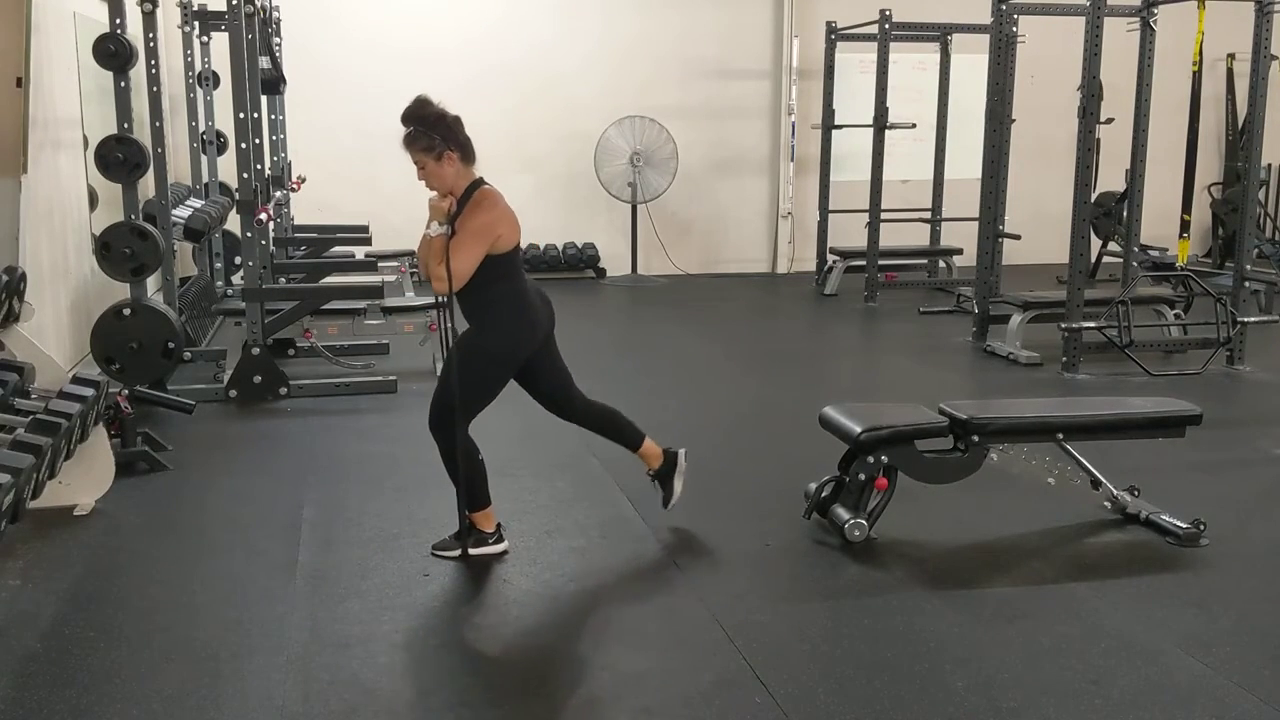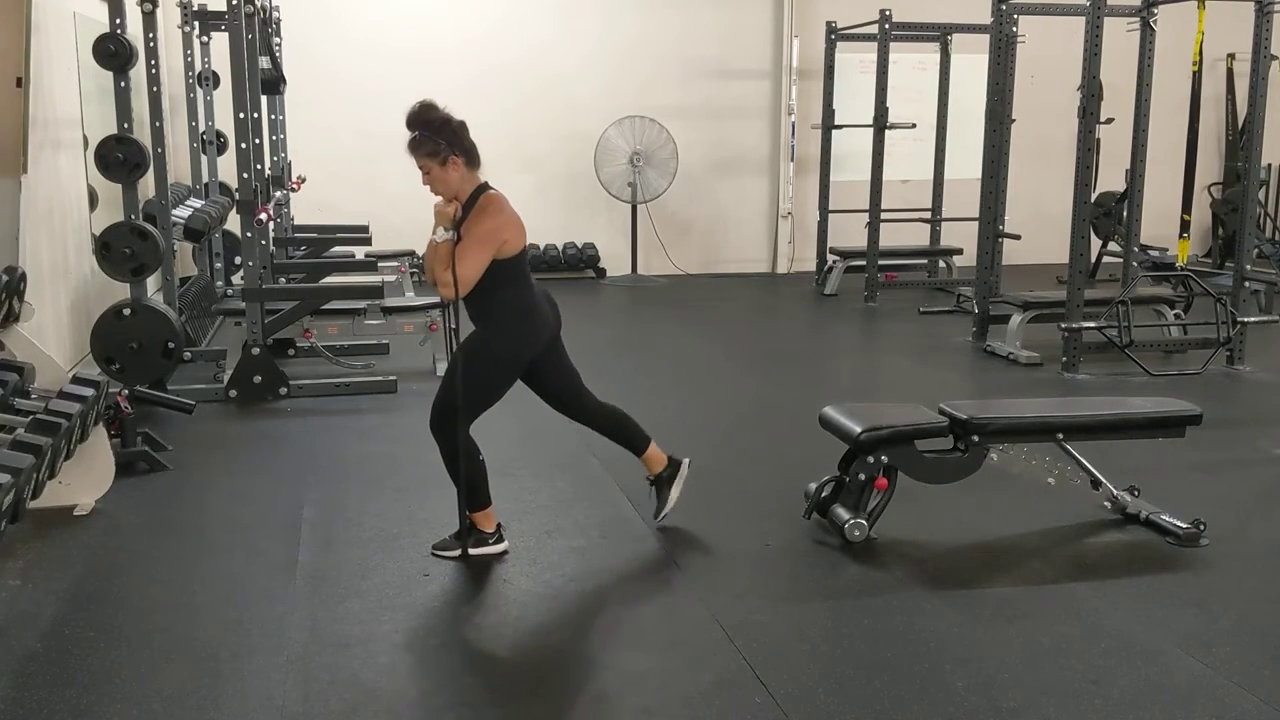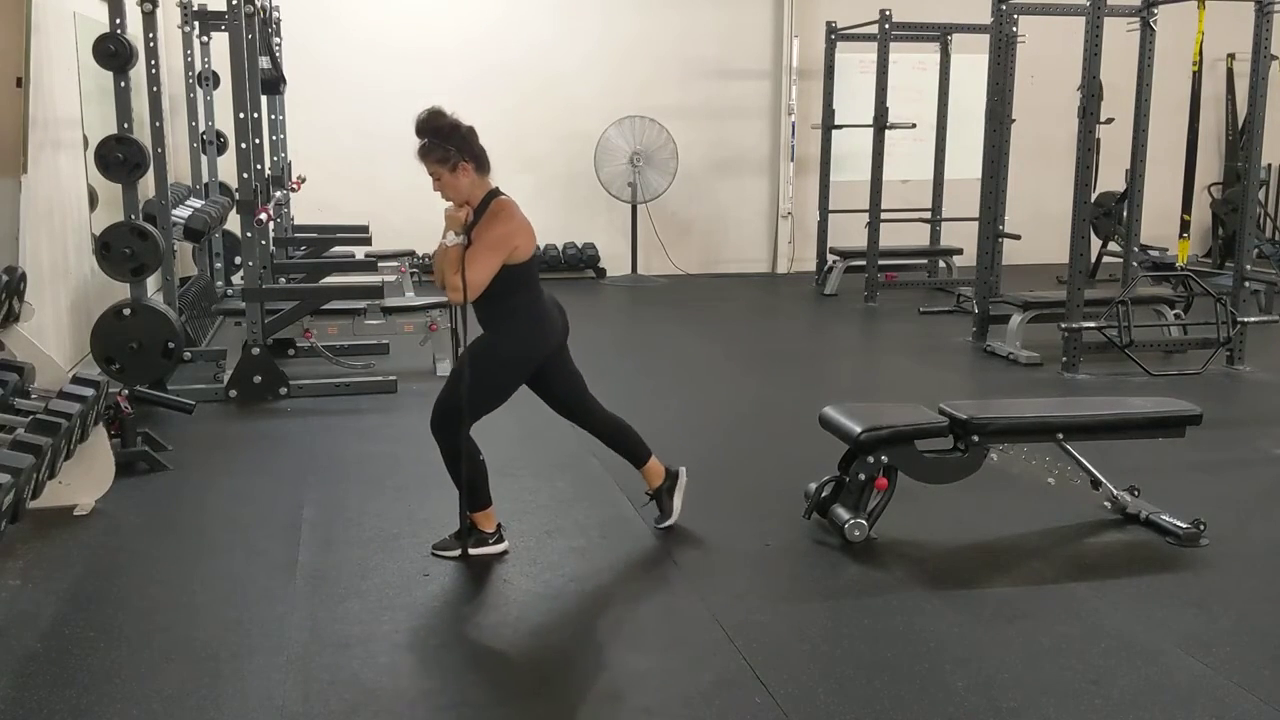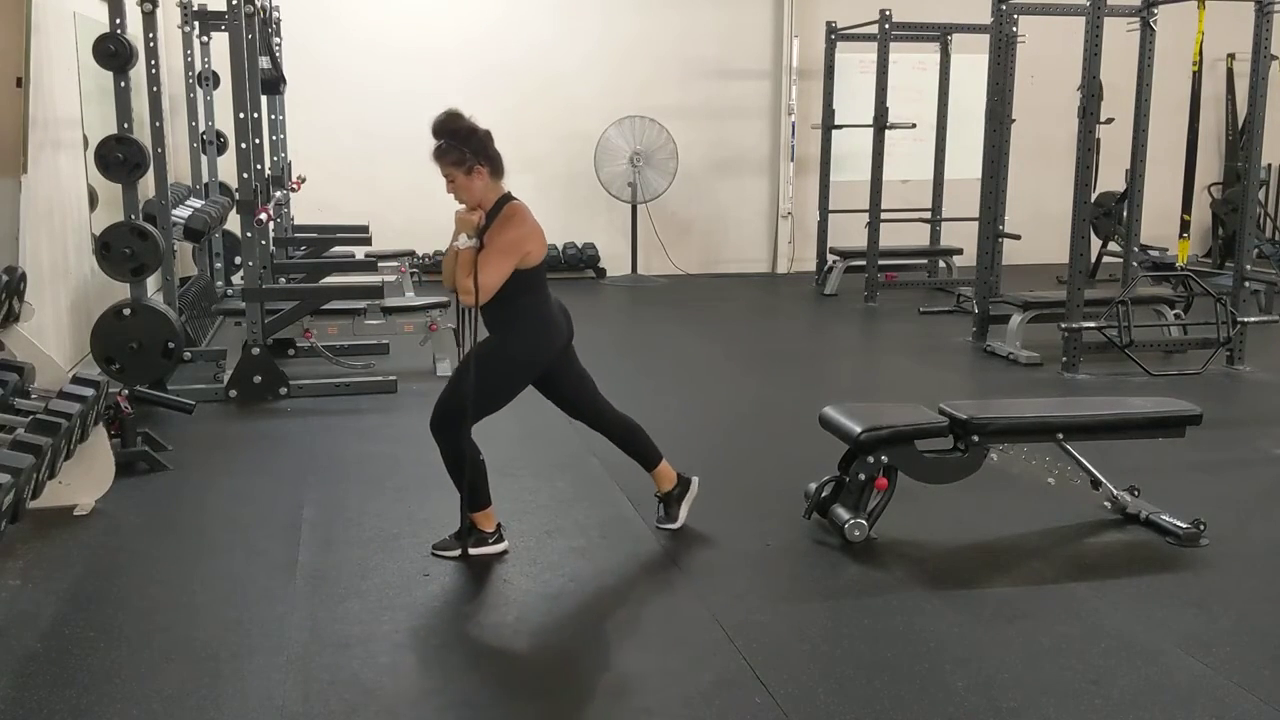
dt=0.1s
person 1, frame 1
left shoulder: (482, 209)
right shoulder: (462, 200)
left elbow: (445, 281)
right elbow: (427, 268)
left wrist: (438, 224)
right wrist: (437, 223)
left hip: (502, 331)
right hip: (524, 319)
left knee: (445, 422)
right knee: (569, 402)
left ankle: (484, 531)
right ankle: (662, 460)
person 1, frame 2
left shoulder: (488, 214)
right shoulder: (467, 205)
left elbow: (450, 286)
right elbow: (433, 273)
left wrist: (444, 229)
right wrist: (442, 228)
left hip: (509, 334)
right hip: (530, 321)
left knee: (447, 423)
right knee: (578, 402)
left ankle: (485, 531)
right ankle: (664, 467)
person 1, frame 3
left shoulder: (499, 220)
right shoulder: (476, 211)
left elbow: (459, 290)
right elbow: (442, 278)
left wrist: (455, 235)
right wrist: (453, 233)
left hip: (517, 340)
right hip: (537, 328)
left knee: (448, 423)
right knee: (583, 409)
left ankle: (485, 531)
right ankle: (663, 481)
person 1, frame 4
left shoulder: (511, 224)
right shoulder: (486, 215)
left elbow: (471, 293)
right elbow: (451, 281)
left wrist: (466, 238)
right wrist: (463, 236)
left hip: (522, 343)
right hip: (543, 333)
left knee: (447, 423)
right knee: (594, 410)
left ankle: (484, 531)
right ankle: (674, 485)
